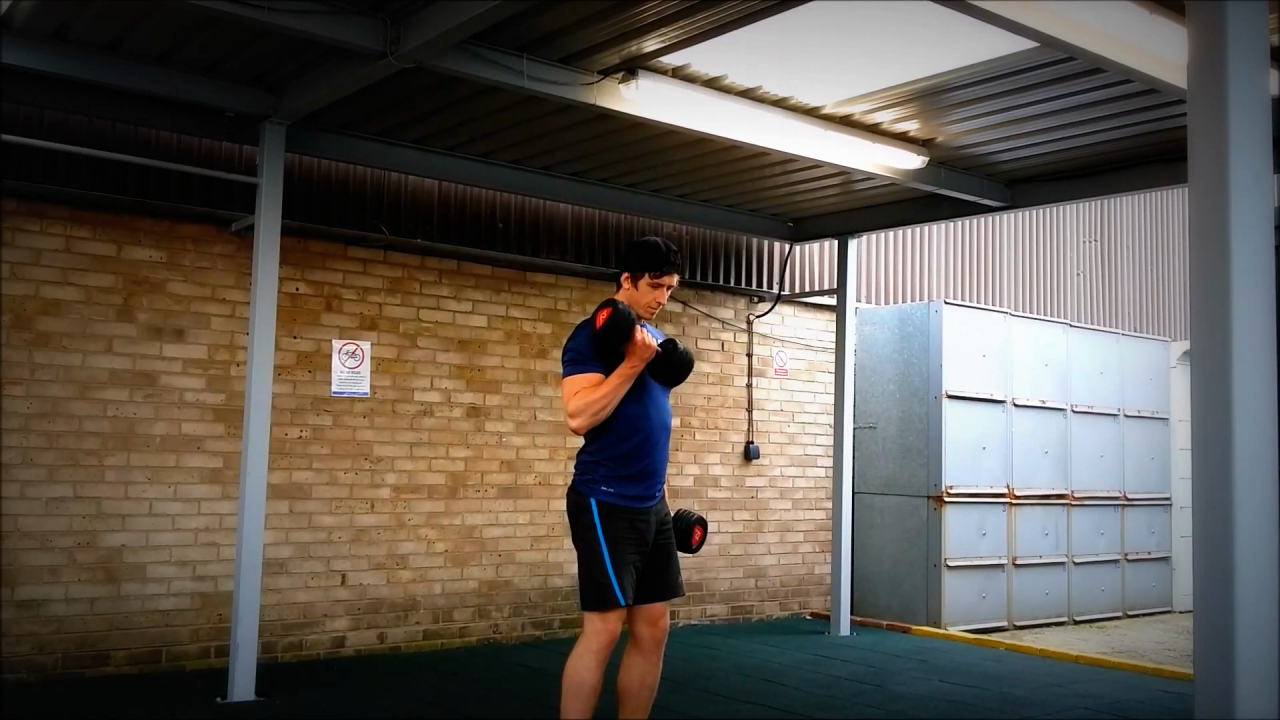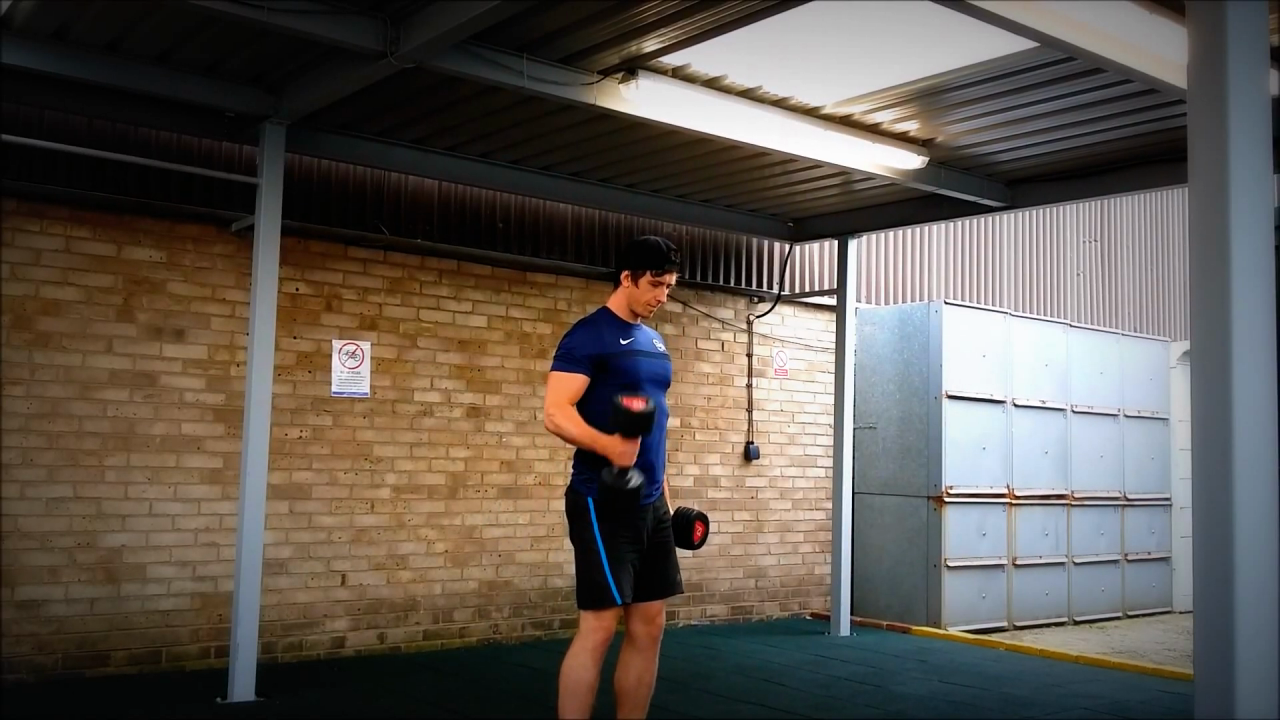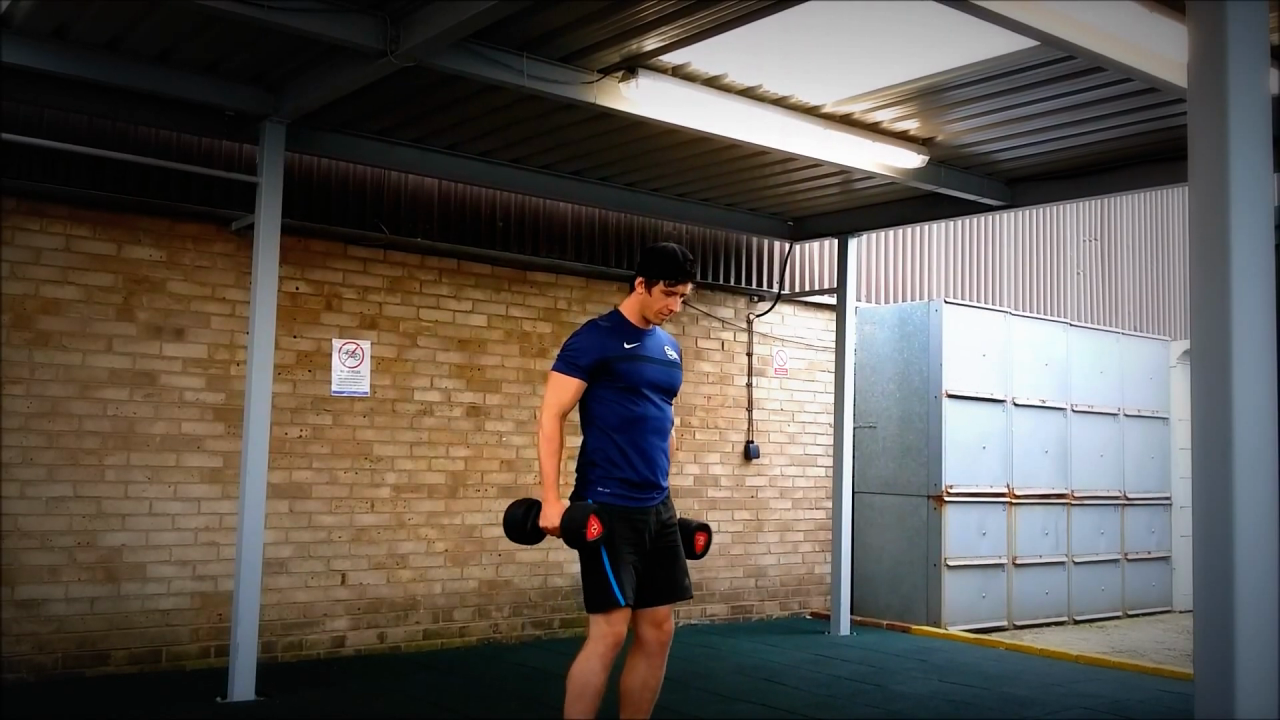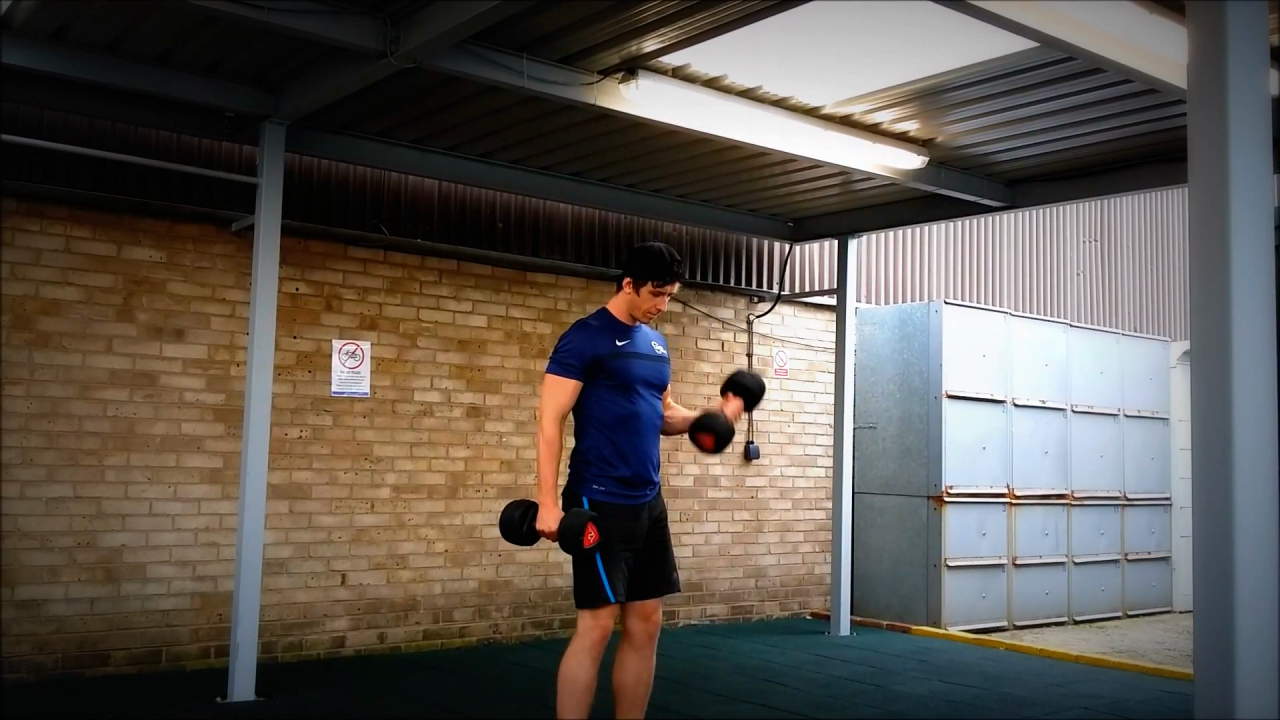
dt=0.5s
person 1, frame 1
left shoulder: (654, 339)
right shoulder: (593, 335)
right elbow: (578, 416)
right wrist: (631, 364)
left hip: (649, 505)
right hip: (605, 503)
left knee: (652, 628)
right knee: (604, 628)
person 1, frame 2
left shoulder: (653, 341)
right shoulder: (590, 335)
right elbow: (555, 413)
left wrist: (665, 494)
right wrist: (609, 446)
left hip: (649, 503)
right hip: (603, 501)
left knee: (648, 627)
right knee: (599, 627)
person 1, frame 3
left shoulder: (669, 347)
right shoulder: (596, 338)
right elbow: (551, 415)
right wrist: (551, 498)
left hip: (656, 507)
right hip: (608, 505)
left knee: (657, 630)
right knee: (610, 632)
person 1, frame 4
left shoulder: (655, 342)
right shoulder: (586, 337)
right elbow: (550, 420)
right wrist: (548, 501)
left hip: (648, 501)
right hip: (601, 502)
left knee: (645, 625)
right knee: (596, 626)
